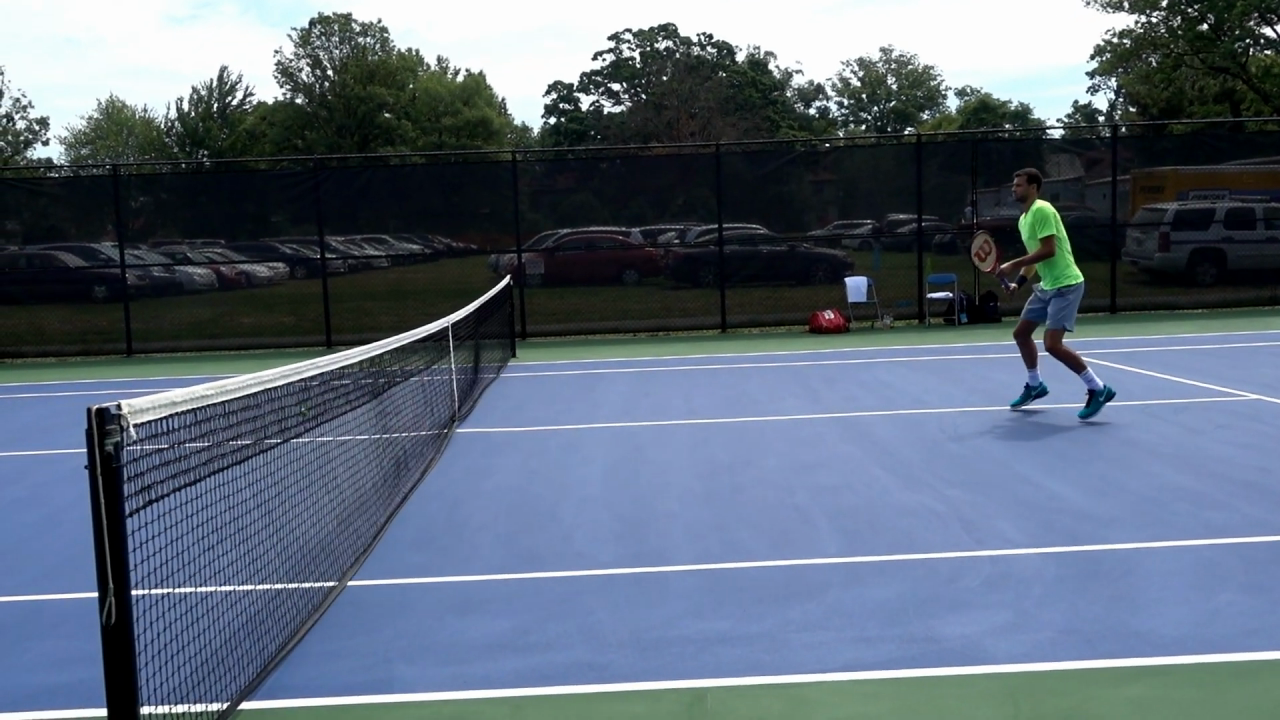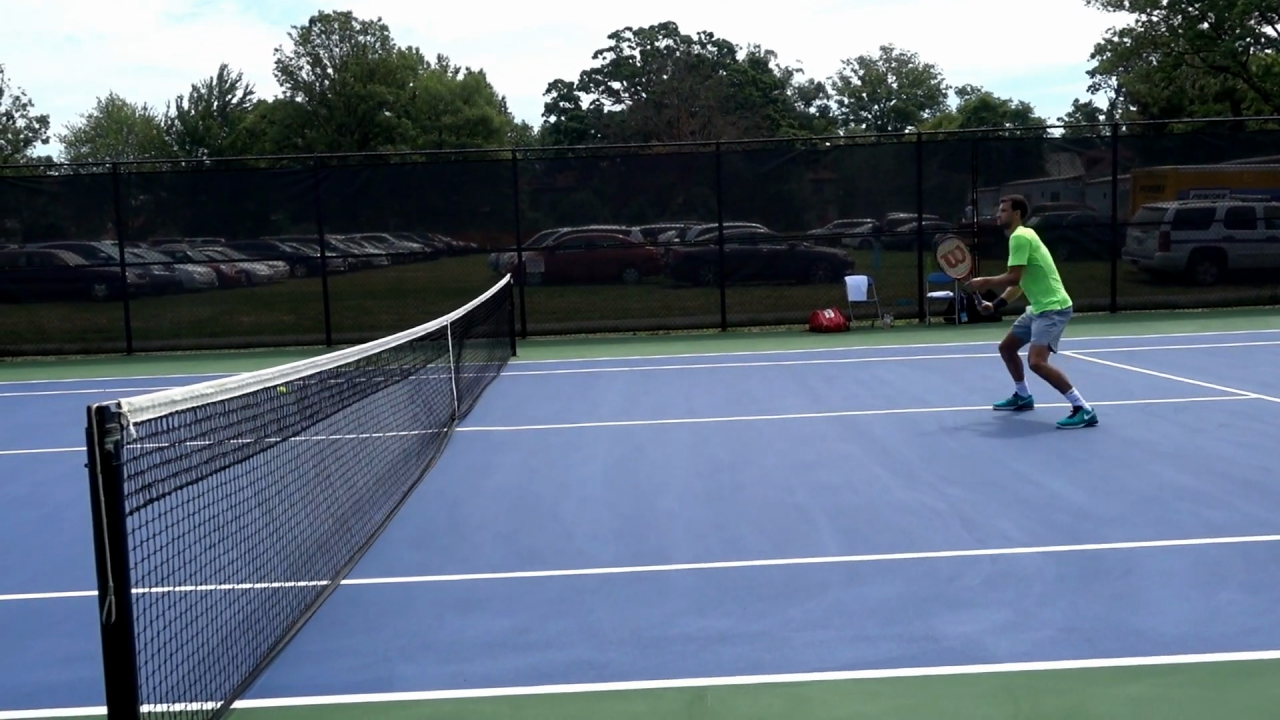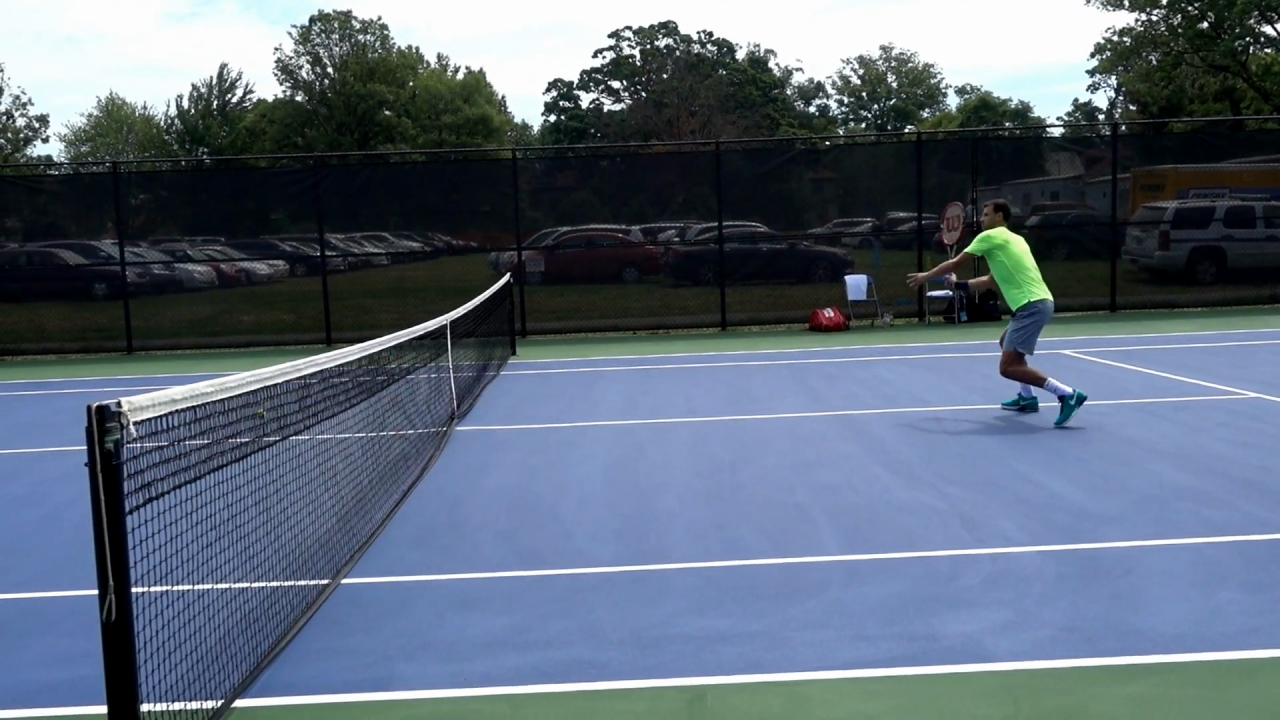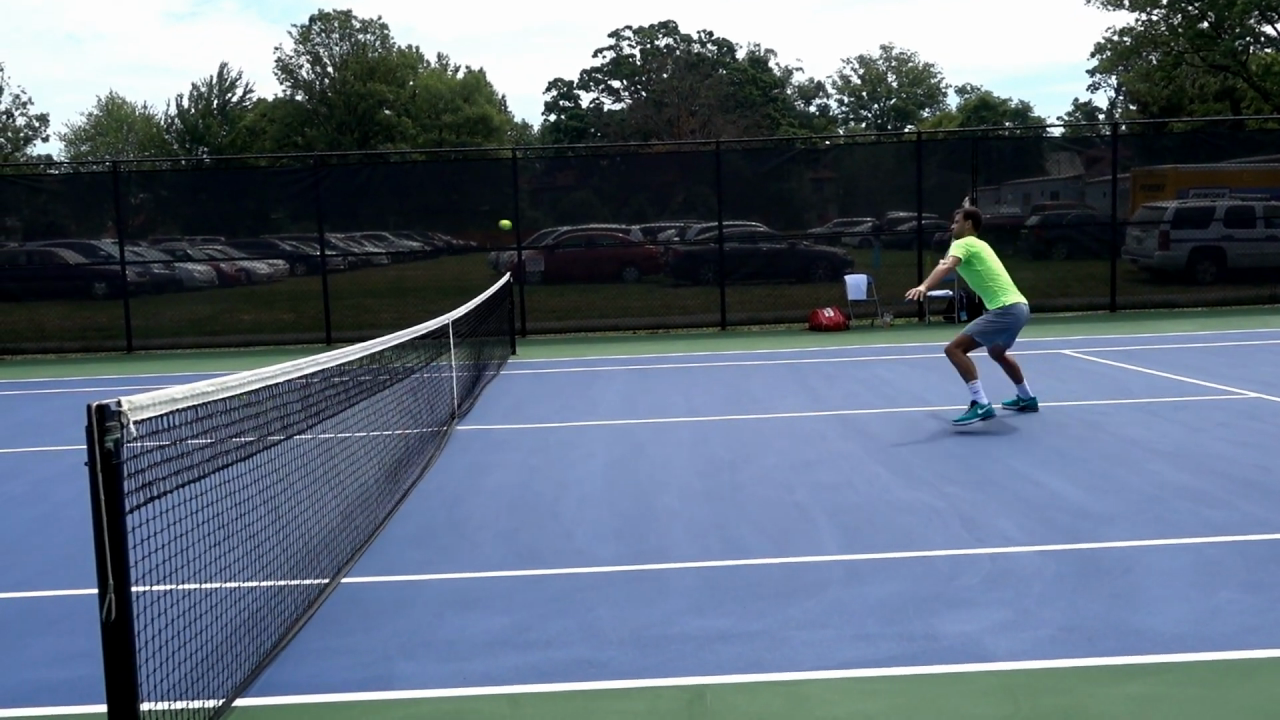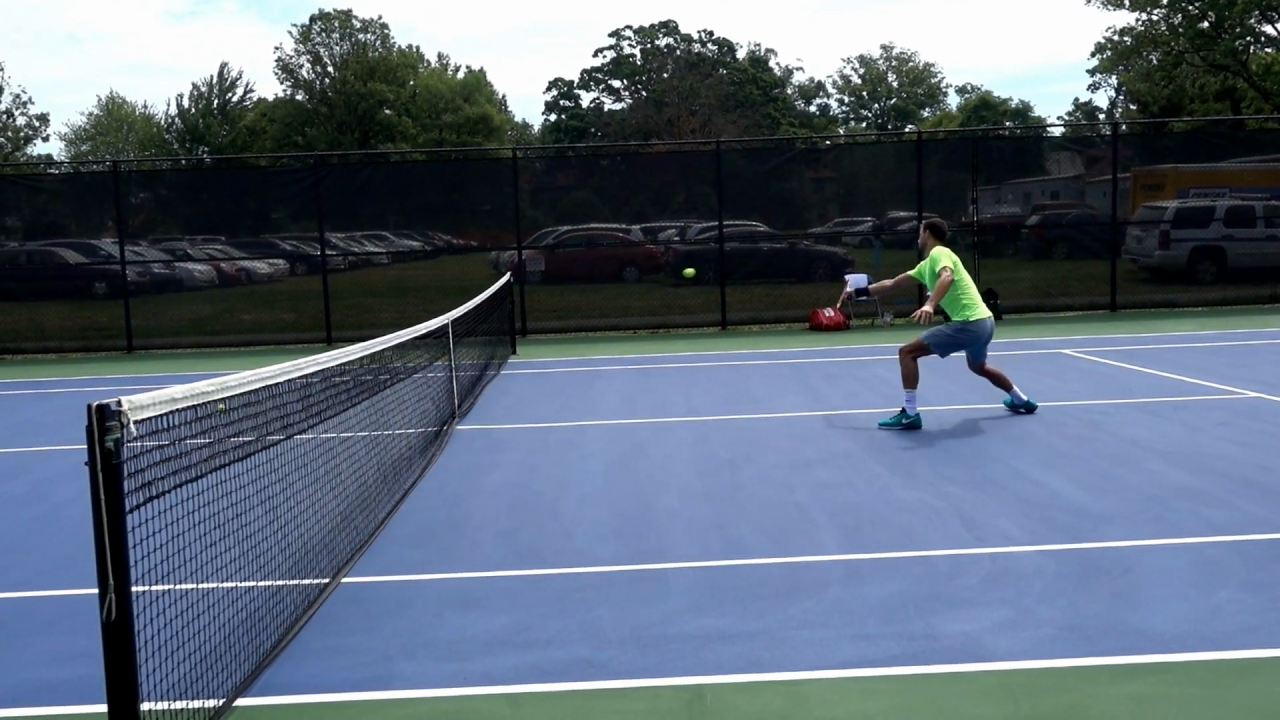
dt=0.2s
person 1, frame 1
left shoulder: (1042, 210)
right shoulder: (1023, 219)
left elbow: (1048, 250)
left wrist: (1013, 265)
right wrist: (1018, 281)
left hip: (1066, 286)
right hip: (1047, 287)
left knee: (1052, 344)
right knee: (1021, 333)
left ankle: (1098, 391)
right ankle: (1035, 386)
person 1, frame 2
left shoulder: (1021, 237)
right shoulder: (1016, 239)
left elbow: (1013, 278)
right elbow: (1017, 286)
left wrist: (984, 282)
right wrist: (995, 304)
left hip: (1055, 309)
right hip: (1039, 309)
left knee: (1037, 362)
right knee: (1007, 348)
left ankle: (1083, 408)
right ankle: (1022, 395)
person 1, frame 3
left shoulder: (990, 237)
right shoulder: (1014, 239)
left elbow: (956, 263)
right elbow: (992, 281)
left wrist: (926, 276)
right wrist: (958, 284)
left hip: (1033, 306)
right hip: (1036, 305)
left knee: (1009, 367)
right knee: (1006, 344)
left ankle: (1067, 394)
right ankle: (1027, 397)
person 1, frame 4
left shoulder: (961, 244)
right shoulder: (977, 245)
left elbow: (946, 266)
right elbow: (950, 266)
left wrist: (923, 286)
left hip: (1006, 310)
right hip: (1018, 307)
left knee: (954, 349)
right knee: (997, 352)
left ankle: (981, 404)
right ankle: (1026, 398)
person 1, frame 5
left shoulder: (940, 253)
right shoulder: (926, 265)
left elbow: (947, 277)
right elbow: (894, 283)
left wrist: (929, 305)
right wrist: (860, 290)
left hip: (968, 323)
right hip: (982, 322)
left knee: (907, 352)
right knee: (979, 367)
left ankle: (910, 414)
right ankle: (1021, 400)
